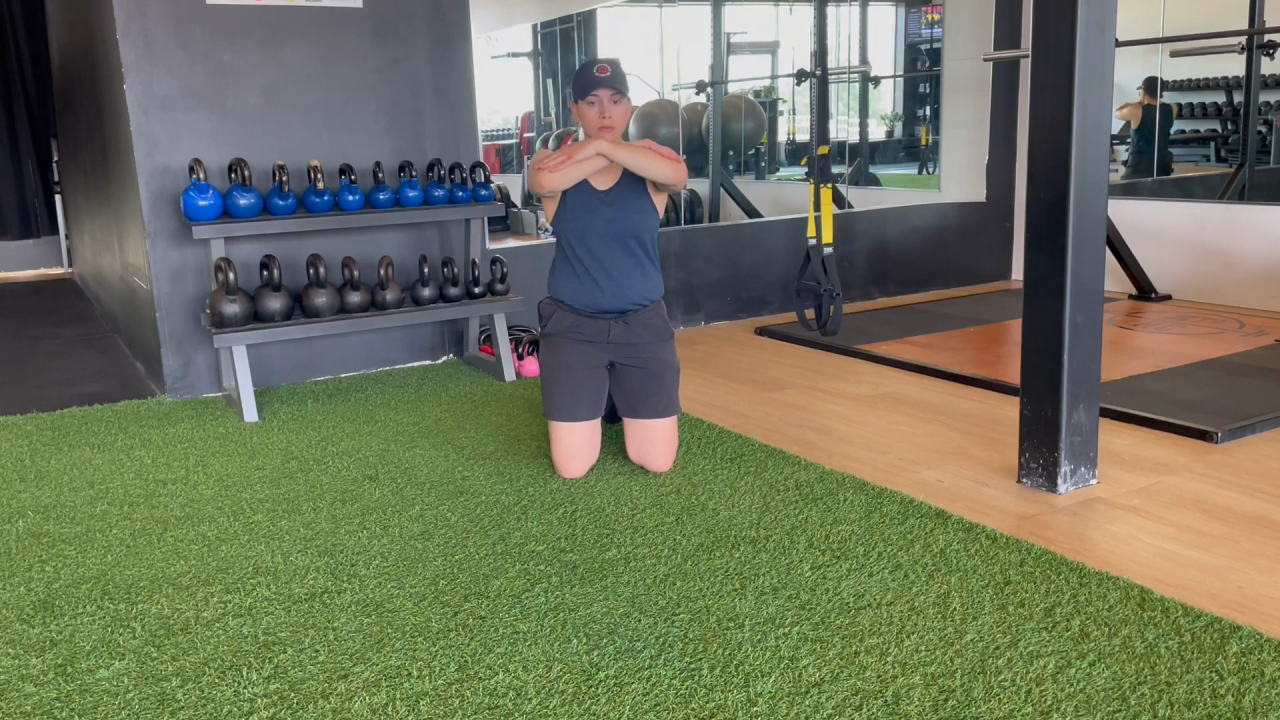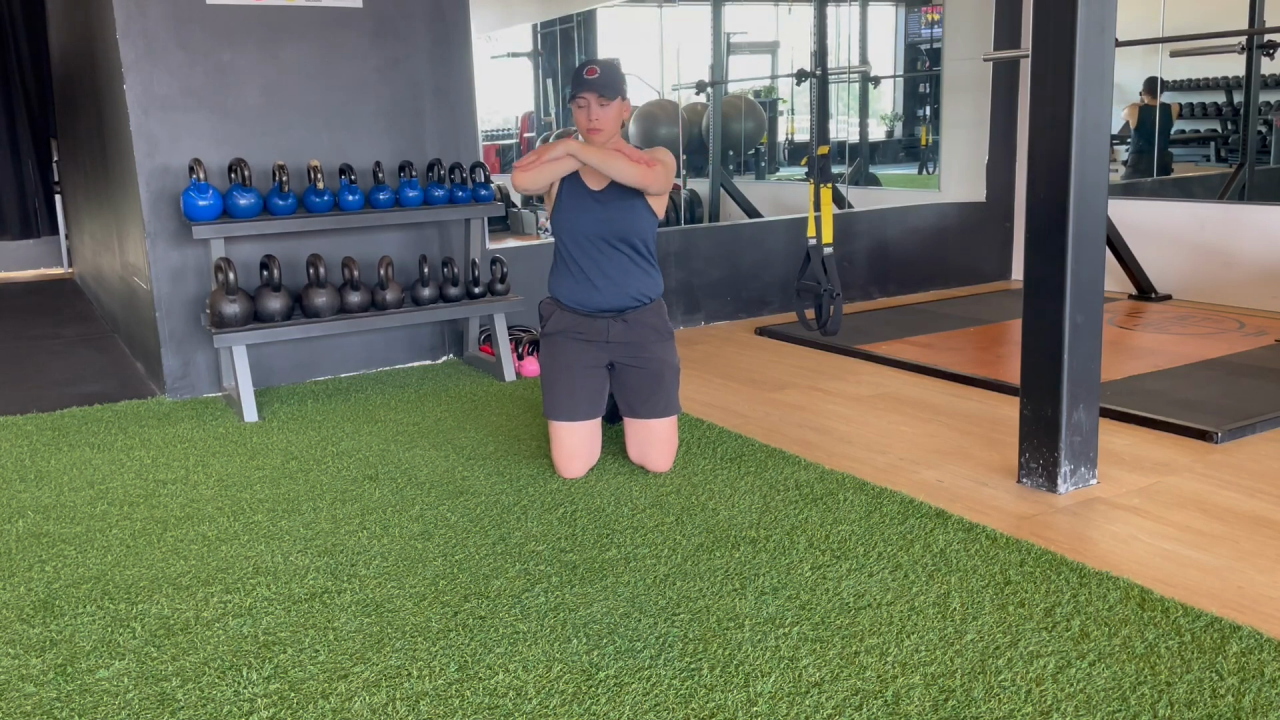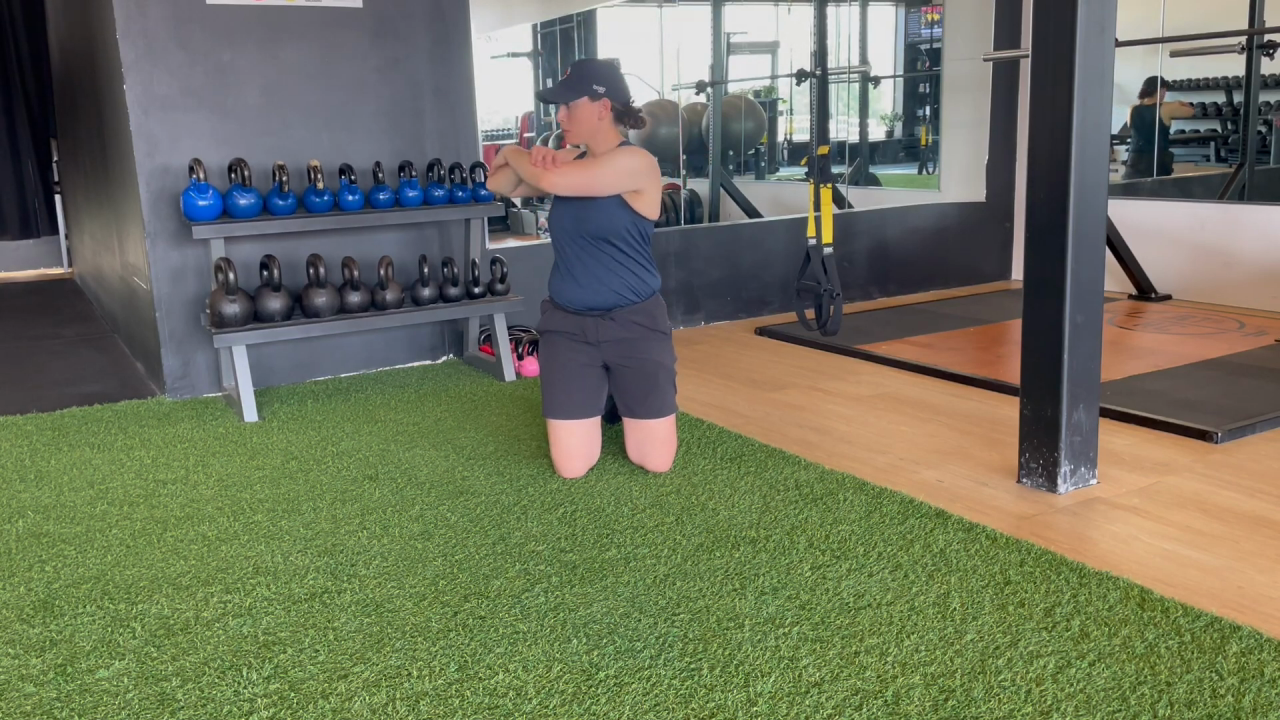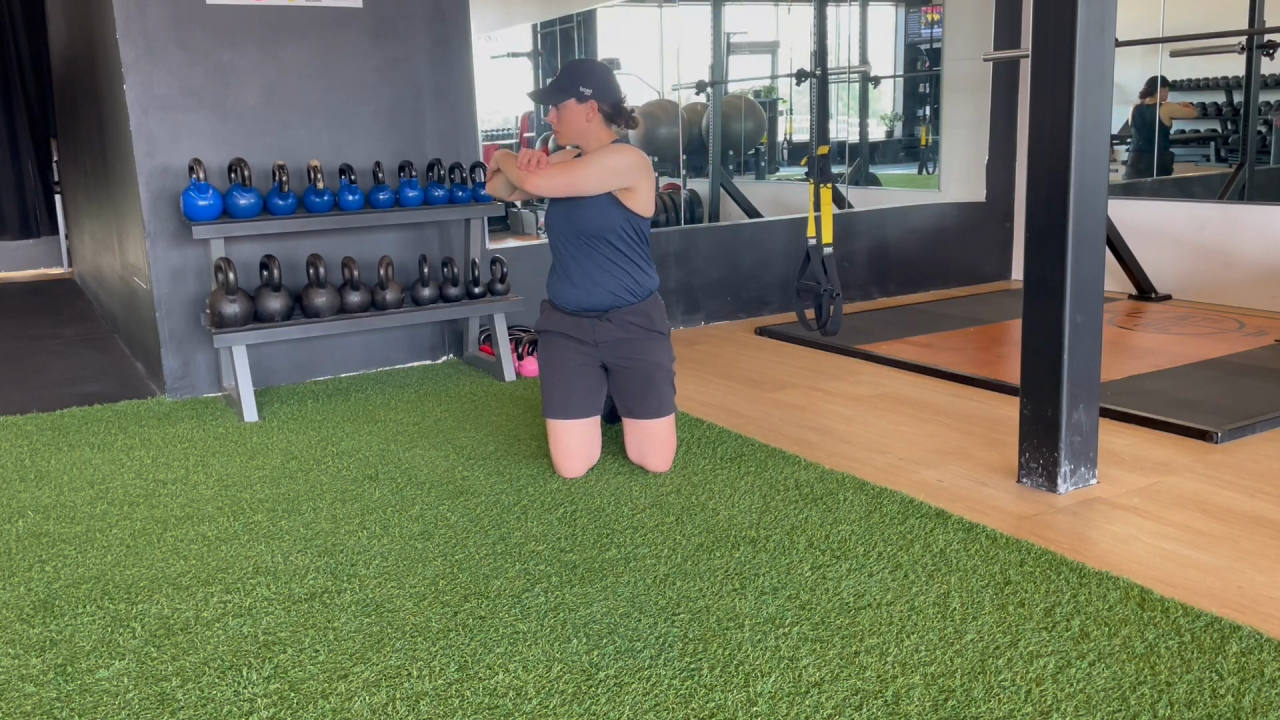
dt=0.5s
person 1, frame 1
left shoulder: (650, 167)
right shoulder: (553, 161)
left elbow: (676, 173)
right elbow: (546, 181)
left wrist: (601, 146)
right wrist: (627, 151)
left hip: (643, 326)
right hip: (573, 327)
left knee: (657, 464)
right knee: (572, 468)
left ankle: (621, 398)
right ankle: (594, 402)
person 1, frame 2
left shoulder: (653, 160)
right shoulder: (559, 167)
left elbow: (644, 176)
right elbow: (521, 179)
left wrist: (576, 148)
right wrist: (592, 153)
left hip: (641, 325)
right hip: (572, 327)
left knee: (657, 463)
right knee: (571, 468)
left ankle: (622, 397)
right ankle: (597, 398)
person 1, frame 3
left shoulder: (636, 163)
right shoulder: (568, 161)
left elbow: (553, 180)
right elbow: (499, 184)
left wrist: (515, 152)
right wrist: (527, 158)
left hip: (635, 325)
right hip: (568, 326)
left knee: (656, 463)
right knee: (571, 467)
left ankle: (621, 396)
right ankle: (599, 397)
person 1, frame 4
left shoulder: (628, 161)
right shoulder: (566, 161)
left elbow: (538, 182)
right elbow: (499, 190)
left wrist: (504, 158)
right wrist: (519, 162)
left hip: (633, 324)
right hip: (566, 326)
left knee: (655, 463)
right knee: (571, 468)
left ankle: (618, 398)
right ankle: (598, 397)
